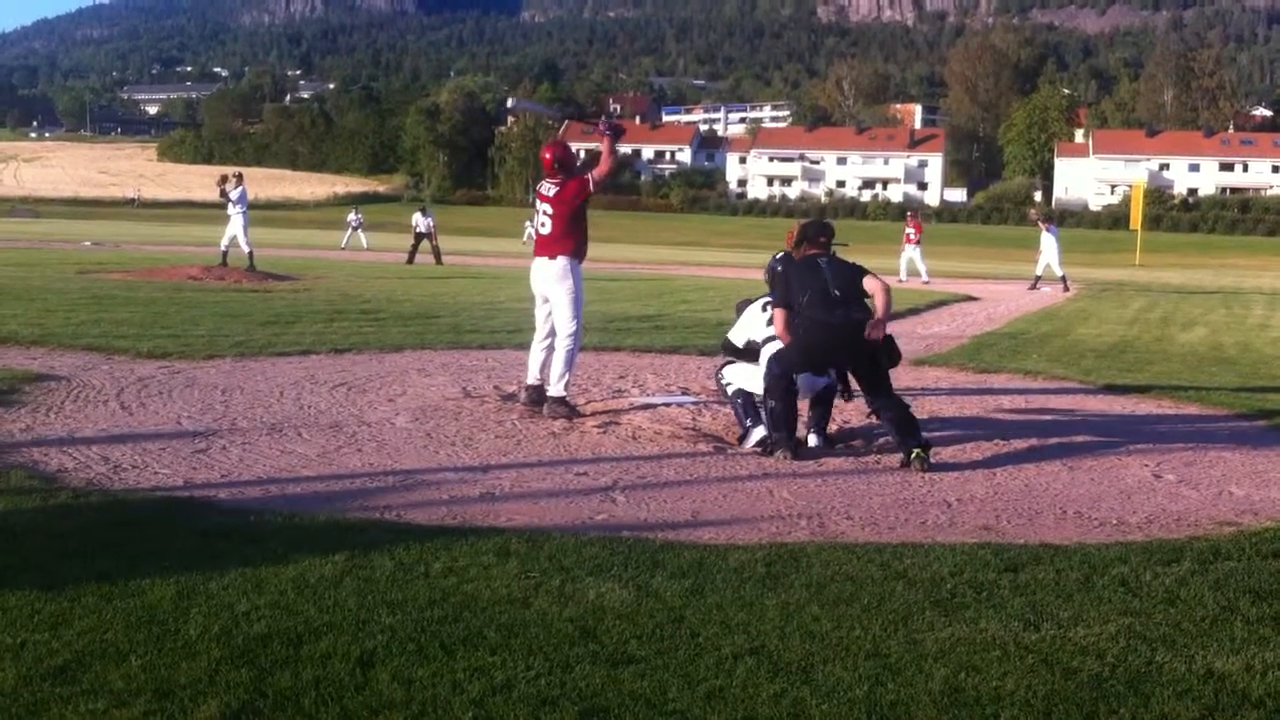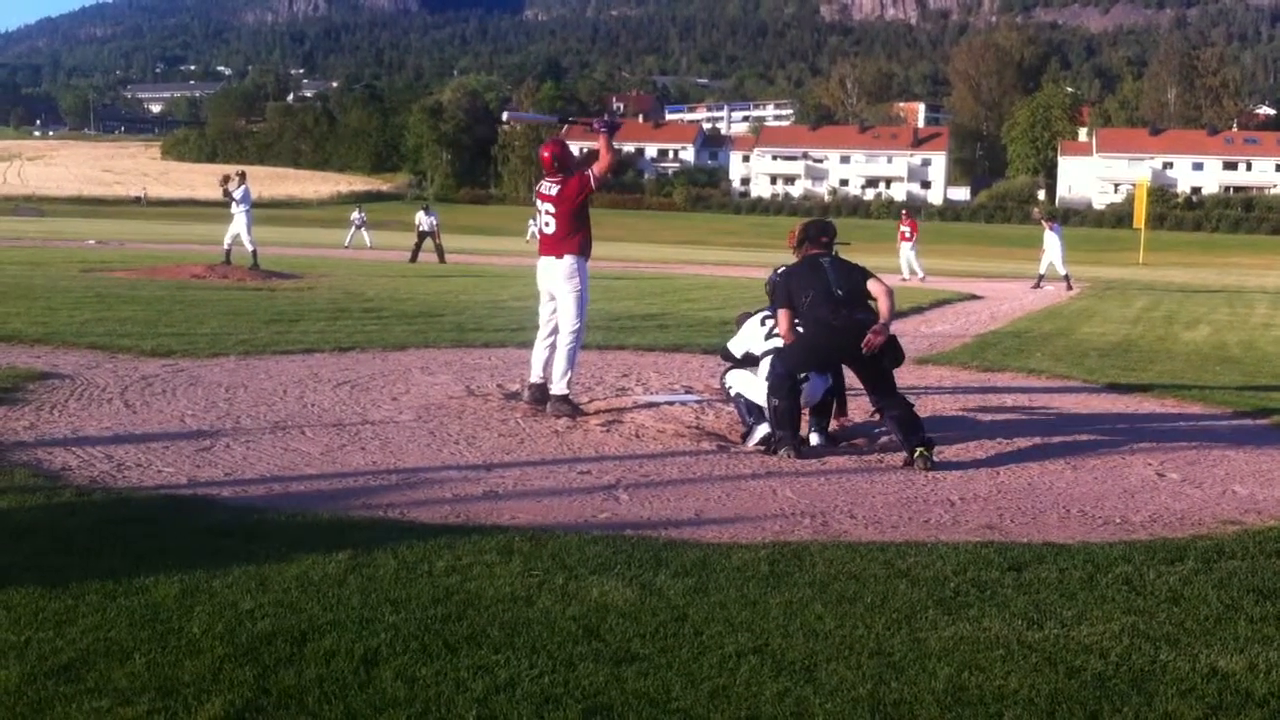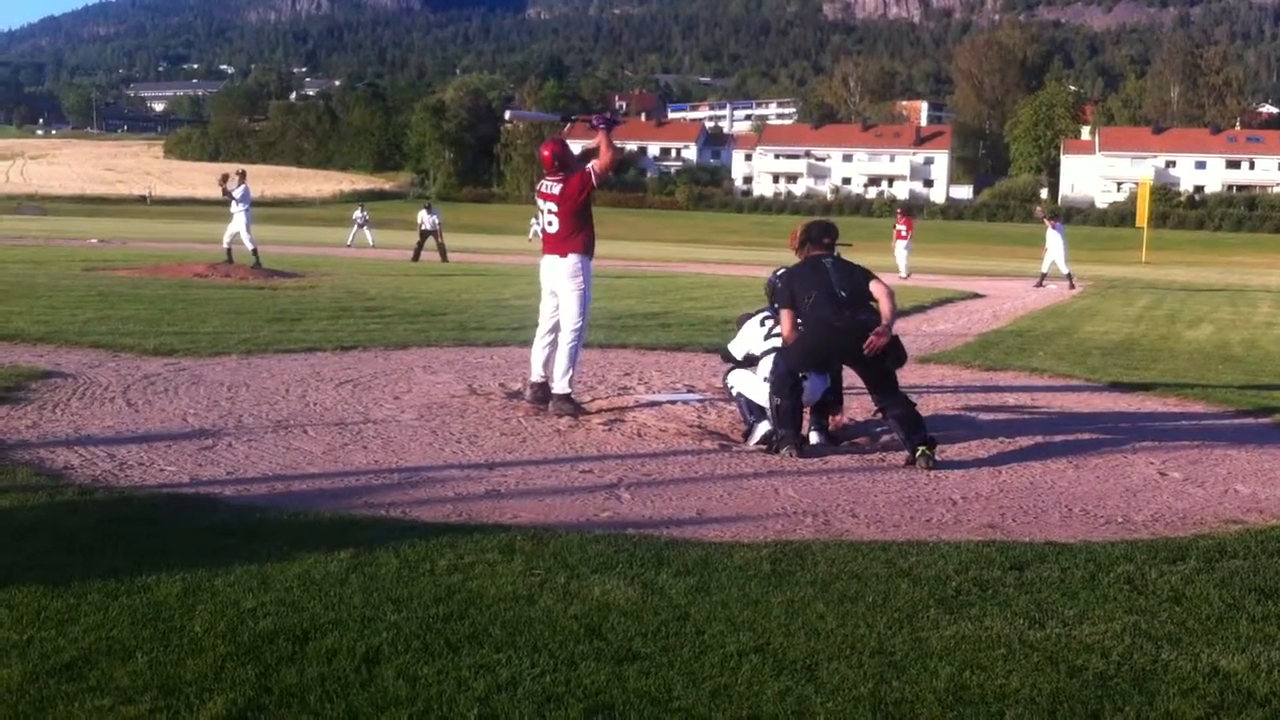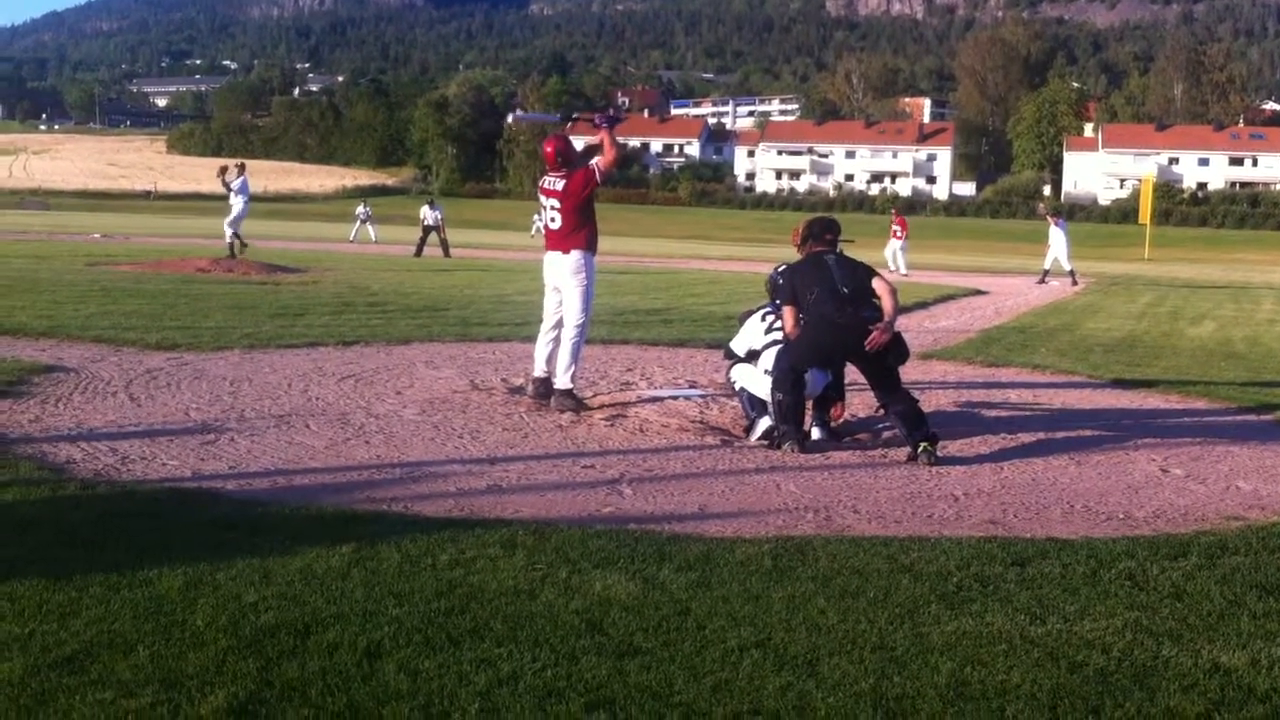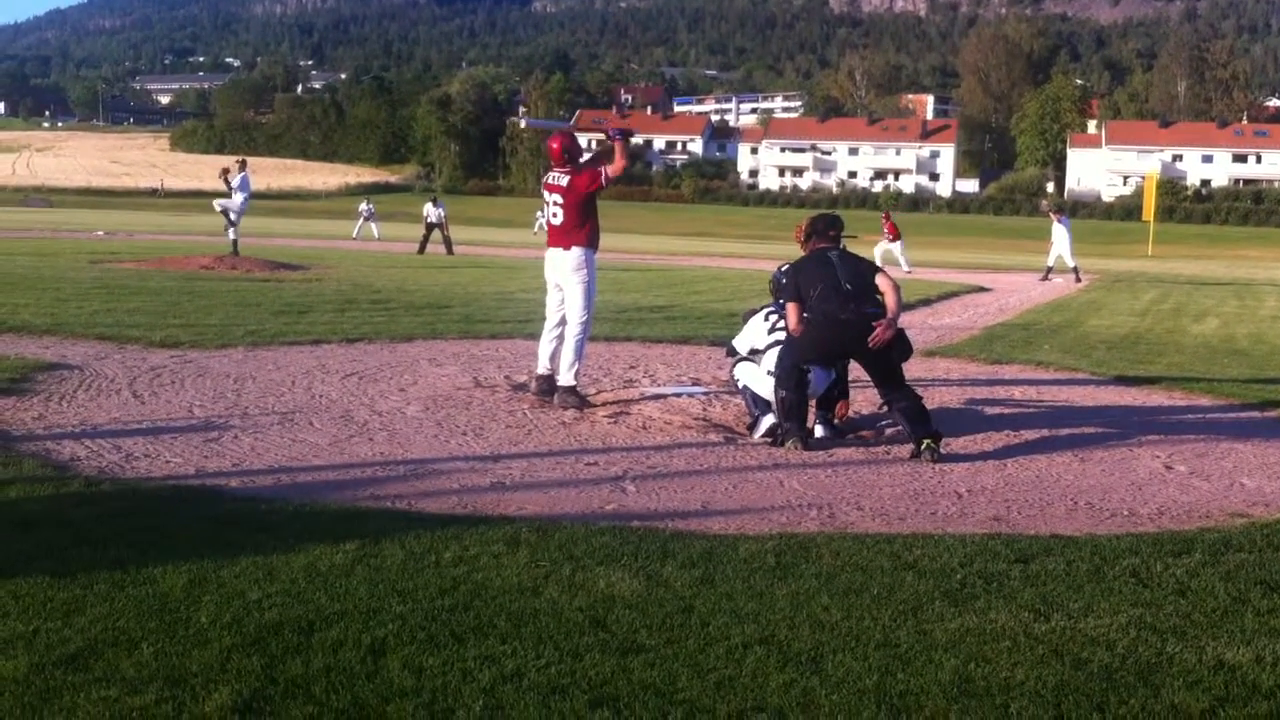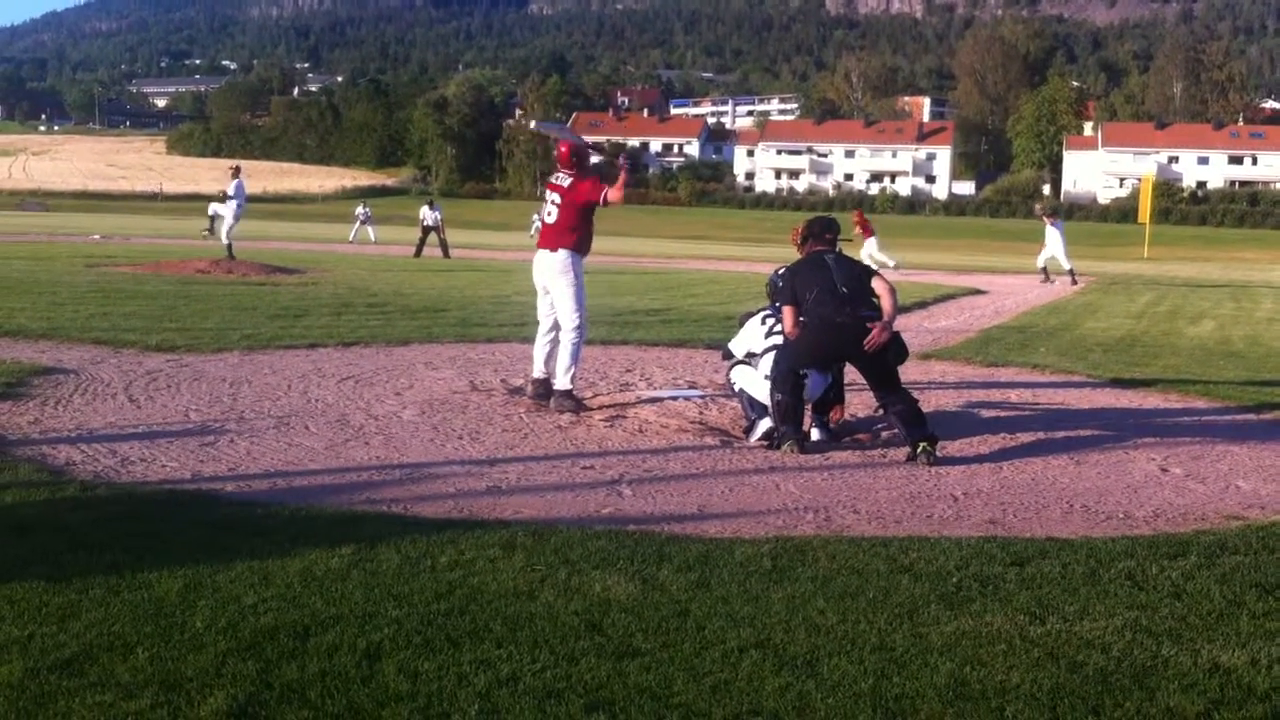
dt=0.2s
person 1, frame 1
left shoulder: (543, 187)
right shoulder: (571, 189)
left elbow: (589, 171)
right elbow: (604, 169)
left wrist: (605, 140)
right wrist: (608, 138)
left hip: (540, 266)
right hip: (561, 268)
left knee: (544, 332)
right knee: (568, 335)
left ankle: (533, 388)
right ankle: (555, 398)
person 1, frame 2
left shoulder: (542, 187)
right shoulder: (573, 187)
left elbow: (582, 166)
right elbow: (606, 163)
left wrist: (599, 139)
right wrist: (604, 133)
left hip: (545, 265)
right hip: (568, 266)
left knee: (547, 330)
right knee: (569, 333)
left ankle: (536, 386)
right ankle: (558, 396)
person 1, frame 3
left shoulder: (543, 186)
right shoulder: (575, 185)
left elbow: (576, 164)
right elbow: (607, 159)
left wrist: (595, 140)
right wrist: (603, 129)
left hip: (549, 264)
right hip: (572, 265)
left knee: (547, 328)
right knee: (571, 332)
left ankle: (537, 385)
right ankle: (560, 396)
person 1, frame 4
left shoulder: (544, 182)
right shoulder: (578, 181)
left elbow: (576, 161)
right elbow: (611, 157)
left wrist: (597, 137)
right wrist: (606, 128)
left hip: (552, 260)
right hip: (575, 261)
left knee: (551, 324)
right knee: (574, 328)
left ankle: (539, 381)
right ankle: (562, 391)
person 1, frame 5
left shoulder: (549, 179)
right shoulder: (581, 180)
left elbow: (582, 166)
right elbow: (620, 166)
left wrist: (608, 147)
right wrist: (618, 139)
left hip: (553, 257)
right hip: (576, 258)
left knee: (554, 321)
right knee: (577, 326)
left ankle: (543, 378)
right ankle: (566, 389)
person 1, frame 6
left shoulder: (554, 180)
right shoulder: (583, 184)
right elbow: (617, 196)
left wrist: (616, 170)
right wrist: (624, 170)
left hip: (542, 260)
right hip: (563, 262)
left knee: (547, 327)
right knee: (572, 330)
left ankle: (538, 382)
right ankle: (561, 393)
person 2, frame 1
left shoulder: (788, 272)
right shoulder: (849, 268)
left elbow: (782, 329)
right elbow: (879, 287)
left wrist: (802, 355)
right wrist: (881, 320)
left hip: (819, 334)
right hip: (861, 333)
left knee: (778, 369)
right knee: (882, 394)
left ankle: (782, 443)
right ankle: (915, 449)
person 2, frame 2
left shoulder: (791, 273)
right shoulder: (851, 268)
left elbow: (786, 330)
right elbow: (883, 291)
left wrist: (803, 356)
right wrist: (883, 325)
left hip: (823, 334)
right hip: (863, 334)
left knee: (782, 369)
right knee: (886, 394)
left ankle: (786, 442)
right ankle: (919, 447)
person 2, frame 3
left shoulder: (793, 274)
right shoulder: (853, 269)
left elbow: (788, 331)
right elbow: (885, 292)
left wrist: (806, 355)
right wrist: (886, 327)
left hip: (824, 334)
right hip: (866, 334)
left knee: (784, 368)
right knee: (889, 393)
left ankle: (788, 440)
right ankle: (921, 447)
person 2, frame 4
left shoulder: (796, 271)
right shoulder: (855, 265)
left elbow: (791, 327)
right elbow: (886, 289)
left wrist: (808, 350)
right wrist: (888, 324)
left hip: (826, 330)
right hip: (868, 331)
left knee: (786, 364)
right knee: (891, 390)
left ankle: (789, 436)
right ankle: (923, 443)
person 2, frame 5
left shoulder: (798, 267)
right shoulder: (858, 261)
left elbow: (795, 325)
right elbow: (889, 286)
left wrist: (812, 346)
right wrist: (891, 320)
left hip: (829, 327)
right hip: (871, 328)
left knee: (789, 362)
right knee: (895, 386)
left ankle: (792, 433)
right ankle: (927, 440)
person 2, frame 6
left shoulder: (795, 271)
right shoulder: (855, 265)
left elbow: (790, 328)
right elbow: (886, 289)
left wrist: (808, 348)
right wrist: (887, 323)
left hip: (824, 331)
right hip: (867, 330)
left knee: (785, 366)
right knee: (890, 389)
left ankle: (789, 436)
right ankle: (922, 443)
person 3, frame 1
left shoulder: (758, 306)
left elbow: (729, 346)
right hip: (809, 379)
left knee: (726, 373)
right knee: (829, 378)
left ankle: (755, 429)
right ankle: (816, 434)
person 3, frame 2
left shoulder: (758, 319)
left elbow: (727, 354)
right wrist: (841, 403)
right hip: (809, 393)
left knee: (730, 376)
right knee: (829, 376)
left ankle: (758, 427)
right ankle: (818, 433)
person 3, frame 3
left shoulder: (757, 321)
left elbow: (727, 356)
right elbow: (834, 364)
right wrist: (837, 402)
left hip: (771, 392)
right hip: (809, 393)
left knee: (733, 376)
right knee: (828, 375)
left ankle: (758, 424)
right ankle: (818, 430)
person 3, frame 4
left shoulder: (759, 317)
left elbow: (729, 353)
right wrist: (839, 398)
left hip: (771, 385)
right hip: (810, 385)
left knee: (736, 370)
right knee: (830, 370)
left ankle: (760, 420)
right ankle: (820, 426)
person 3, frame 5
left shoulder: (762, 316)
left elbow: (731, 351)
right wrist: (843, 397)
left hip: (774, 386)
right hip: (811, 385)
left knee: (740, 366)
right knee: (833, 368)
left ankle: (763, 418)
right ankle: (824, 423)
person 3, frame 6
left shoulder: (758, 320)
left elbow: (727, 354)
right elbow: (836, 363)
right wrist: (839, 401)
left hip: (770, 391)
right hip: (809, 391)
left knee: (736, 370)
right knee: (830, 372)
left ankle: (760, 421)
right ankle: (820, 426)
